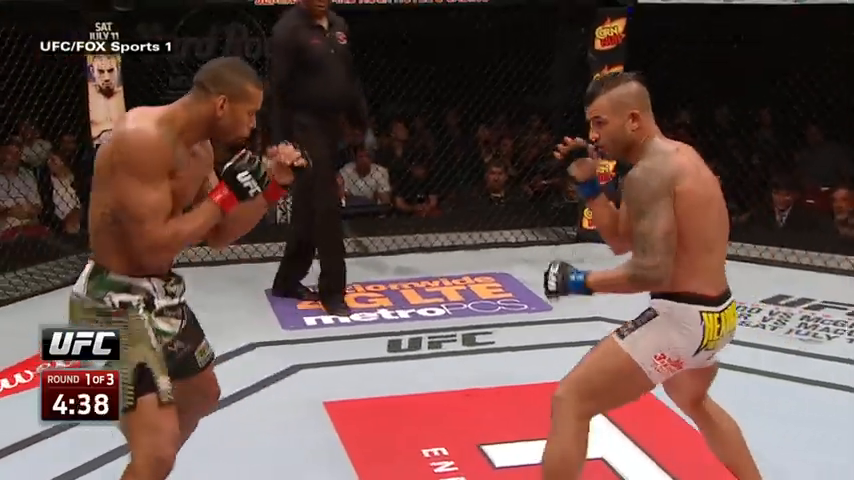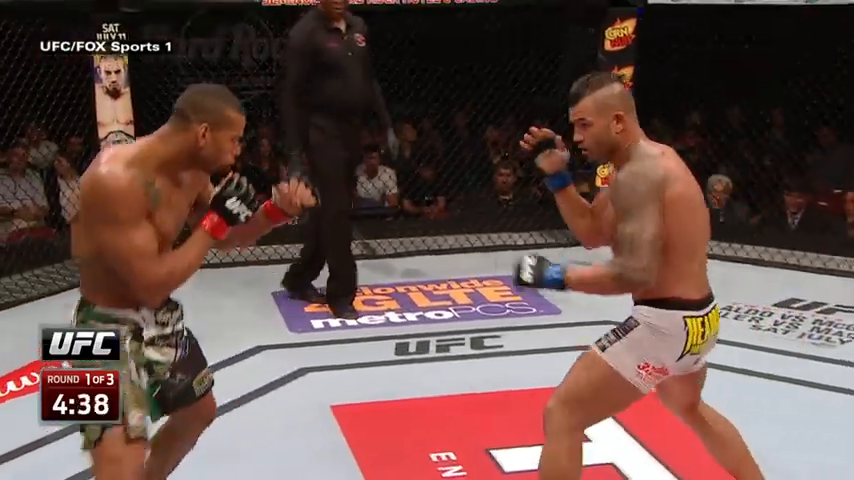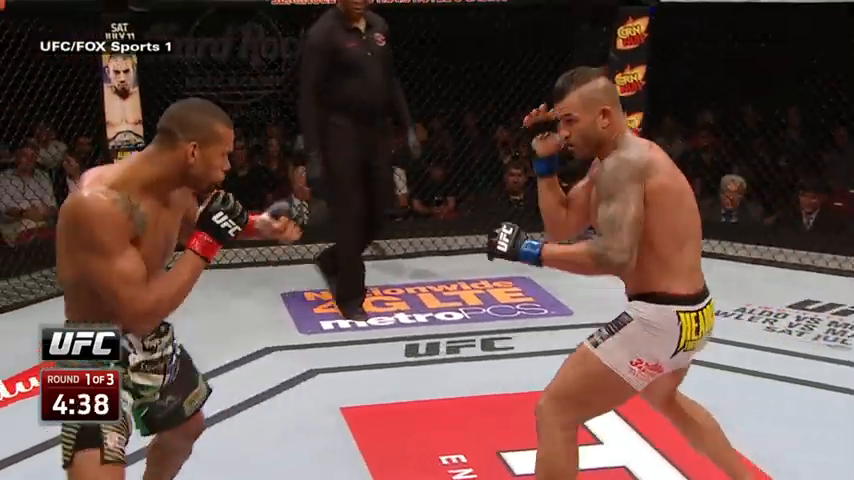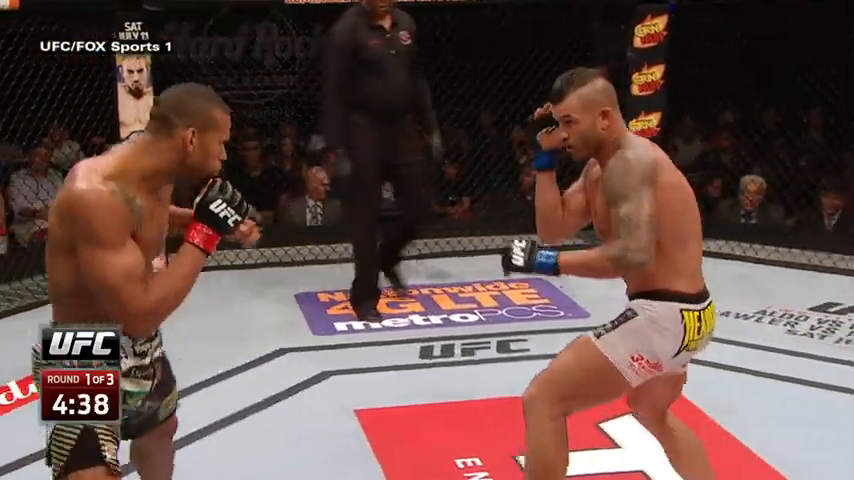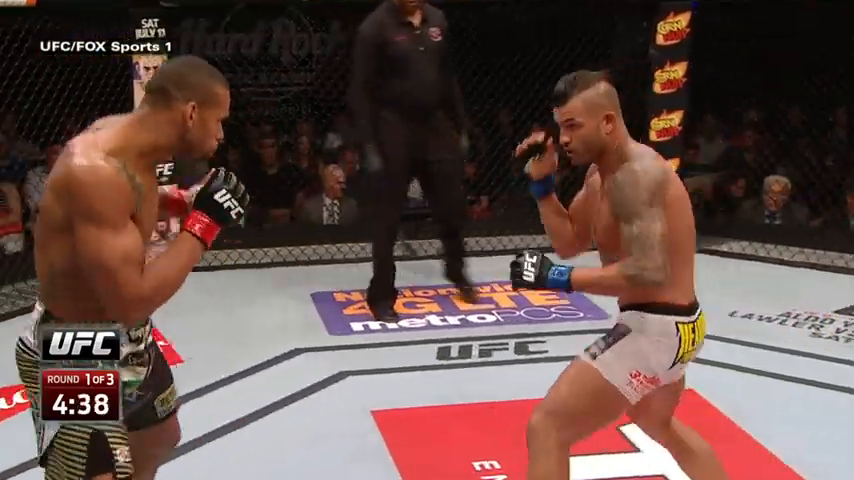
dt=0.1s
person 1, frame 1
left shoulder: (650, 170)
right shoulder: (673, 156)
left elbow: (649, 271)
right elbow: (620, 240)
left wrist: (580, 281)
right wrist: (588, 183)
left hip: (681, 319)
right hip: (713, 314)
left knee: (570, 402)
right knee: (691, 400)
person 1, frame 2
left shoulder: (637, 174)
right shoulder: (652, 160)
left elbow: (635, 273)
right elbow: (593, 234)
left wrist: (556, 275)
right wrist: (556, 175)
left hip: (665, 324)
right hip: (697, 318)
left knee: (561, 413)
right knee: (687, 406)
person 1, frame 3
left shoulder: (625, 162)
right shoulder: (606, 166)
left elbow: (613, 258)
right elbow: (560, 231)
left wrist: (527, 248)
right wrist: (546, 161)
left hip: (658, 320)
right hip: (686, 315)
left knee: (554, 411)
right knee: (663, 398)
person 1, frame 4
left shoulder: (631, 162)
right shoulder: (601, 166)
left elbow: (632, 256)
right elbow: (553, 228)
left wrist: (546, 261)
right wrist: (545, 159)
left hip: (661, 319)
right hip: (685, 315)
left knee: (542, 402)
right knee: (651, 412)
person 1, frame 5
left shoulder: (636, 174)
right shoulder: (601, 170)
left elbow: (647, 274)
right elbow: (570, 240)
left wrist: (557, 278)
right wrist: (543, 183)
left hip: (654, 330)
right hip: (668, 326)
left knee: (546, 429)
right knee: (656, 421)
person 2, frame 1
left shoulder: (198, 148)
right shoulder: (141, 136)
left elbow: (220, 235)
right elbow: (153, 248)
left wrist: (270, 185)
right wrist: (227, 193)
left hip: (161, 295)
right hip: (115, 303)
left knee: (201, 395)
person 2, frame 2
left shoulder: (189, 172)
right shoulder: (115, 179)
left elbow: (227, 236)
right elbow: (149, 285)
left wrist: (278, 209)
right wrist: (214, 221)
left hip: (160, 320)
right hip: (112, 331)
left knee: (199, 412)
person 2, frame 3
left shoulder: (175, 186)
right shoulder: (97, 203)
left elbow: (191, 223)
right elbow: (138, 313)
left wrist: (262, 228)
right wrist: (205, 242)
left hip: (152, 346)
left knee: (185, 425)
person 2, frame 4
left shoulder: (151, 172)
right shoulder: (93, 196)
right elbow: (140, 315)
left wrist: (219, 225)
right wrist: (205, 235)
left hip: (138, 350)
right hip: (81, 365)
left knee: (160, 430)
person 2, frame 5
left shoulder: (126, 134)
right shoulder: (94, 171)
right elbow: (131, 302)
left wrist: (186, 204)
right wrist: (204, 222)
left hip: (124, 341)
left knee: (160, 440)
person 3, frame 1
right shoulder: (288, 30)
left elbow: (350, 79)
right elbow: (278, 93)
left wrist: (365, 126)
left hip: (333, 127)
right hip: (305, 129)
left knee: (309, 208)
right knee: (326, 209)
left ankle: (288, 281)
right ankle: (332, 291)
person 3, frame 2
left shoulder: (357, 26)
right shoulder: (306, 33)
left elbow: (369, 81)
right elbow: (292, 96)
left wrist: (387, 127)
right wrist: (295, 153)
left hip: (352, 130)
right hip: (323, 133)
left knee: (328, 212)
right knee: (336, 213)
left ankle: (298, 279)
right ankle: (340, 294)
person 3, frame 3
left shoulder: (378, 26)
right shoulder: (323, 33)
left elbow: (389, 80)
right elbow: (309, 96)
left wrist: (408, 127)
right wrist: (314, 153)
left hip: (376, 130)
right hip: (341, 134)
left knee: (379, 209)
right knee: (347, 215)
left ankle: (332, 261)
right ankle: (349, 295)
person 3, frame 4
right shoulder: (348, 30)
left elbow: (416, 79)
right elbow: (334, 94)
left wrist: (433, 128)
right wrist: (339, 149)
left hip: (400, 129)
right hip: (363, 132)
left knee: (419, 207)
right knee: (366, 216)
left ankle: (387, 259)
right ankle: (364, 296)
person 3, frame 5
right shoulder: (376, 26)
left elbow: (447, 77)
right elbow: (361, 90)
left wrist: (460, 127)
right wrist: (368, 146)
left hip: (433, 127)
right hip: (392, 130)
left knee: (454, 205)
right knee: (389, 215)
left ankle: (455, 268)
right ankle: (381, 297)
